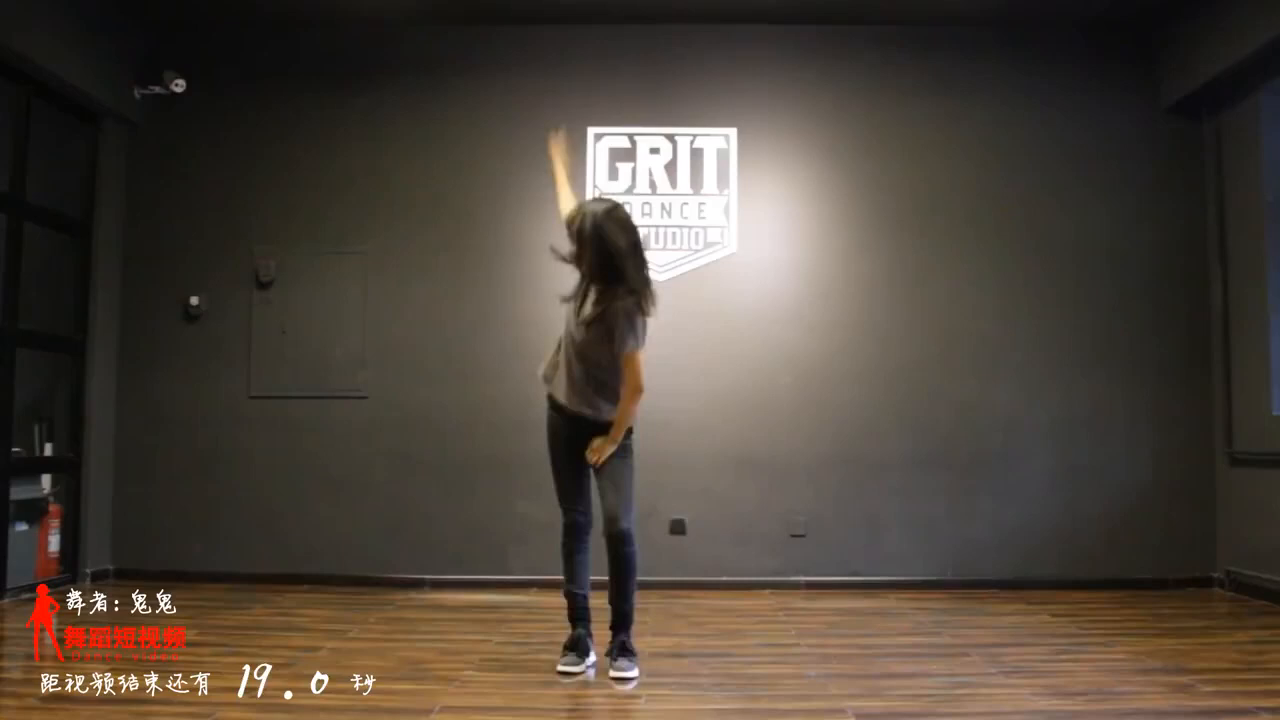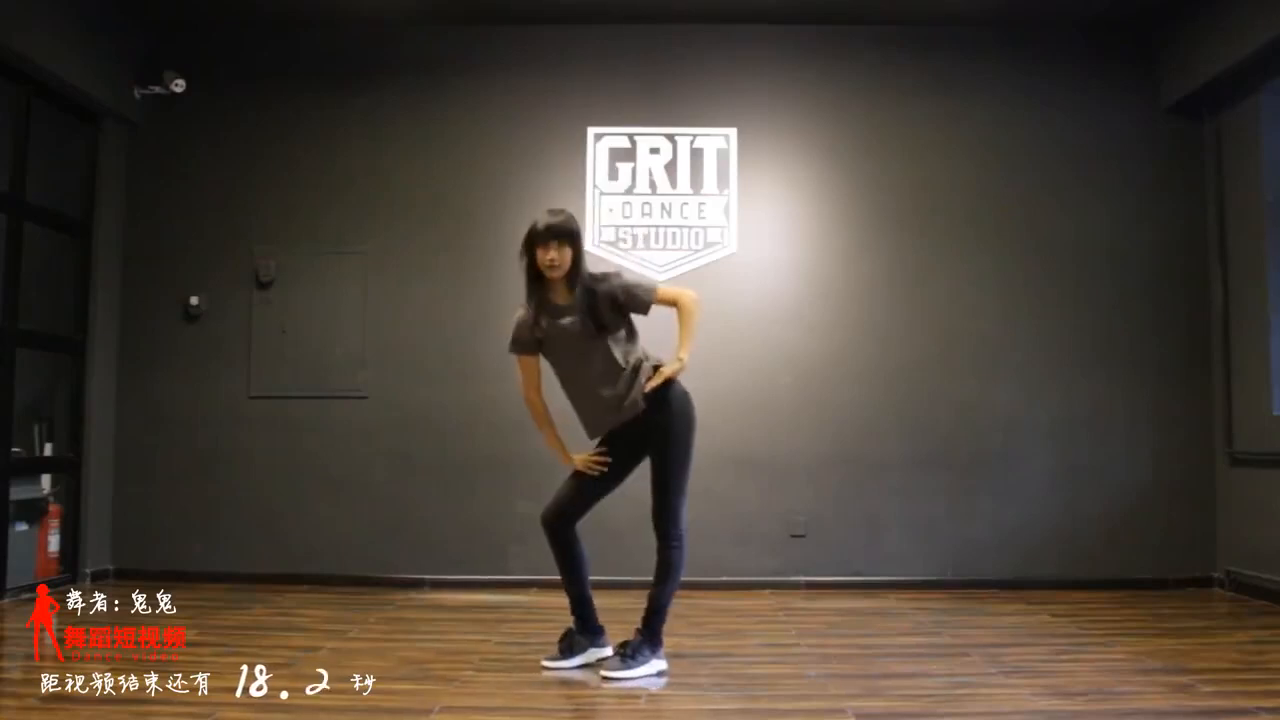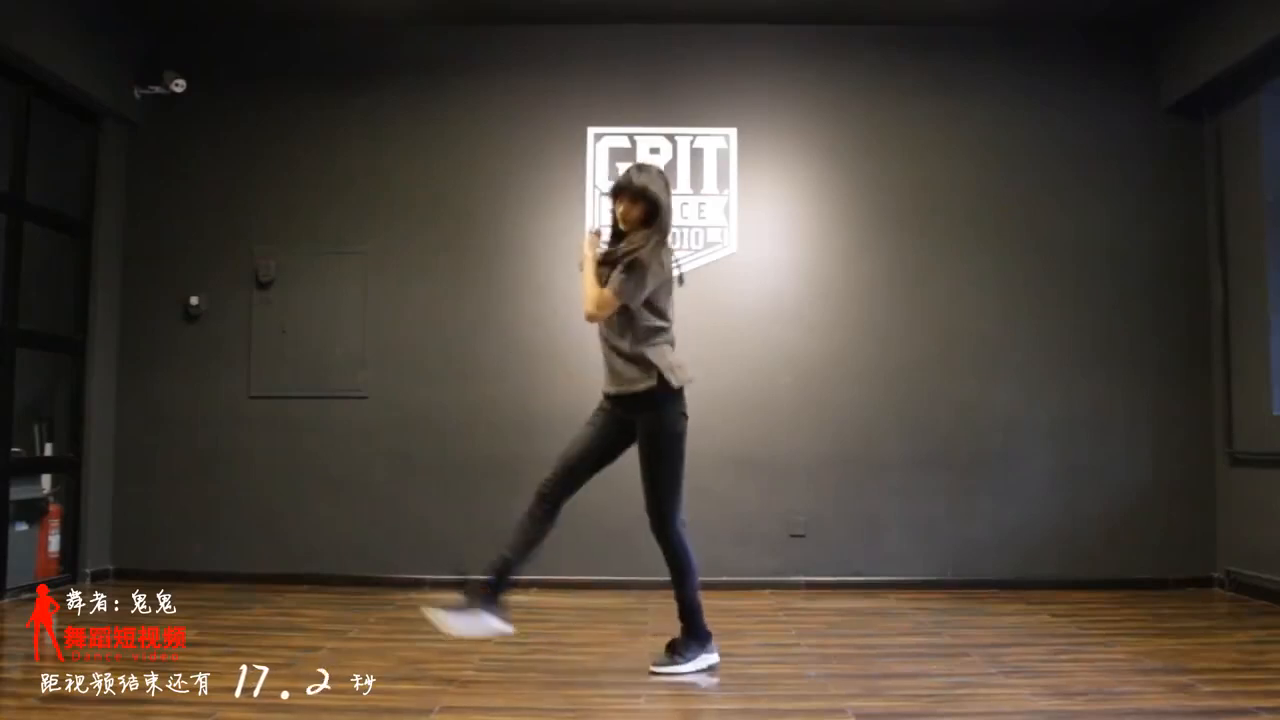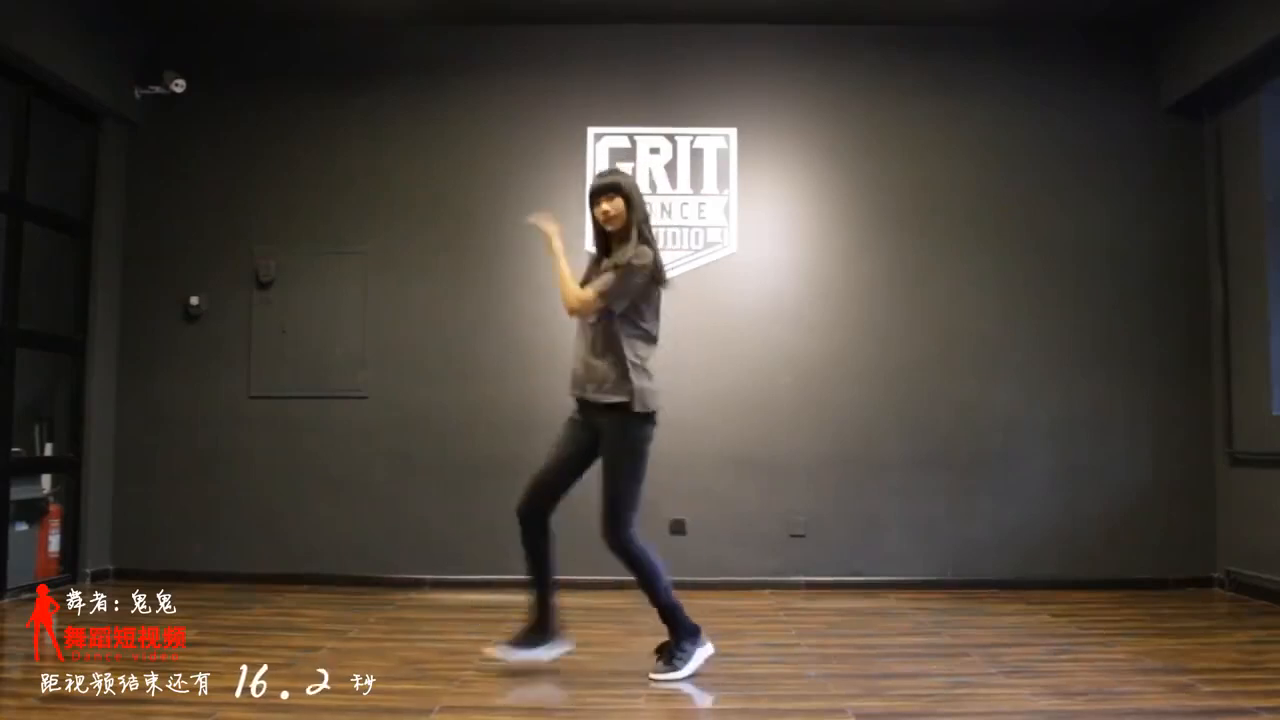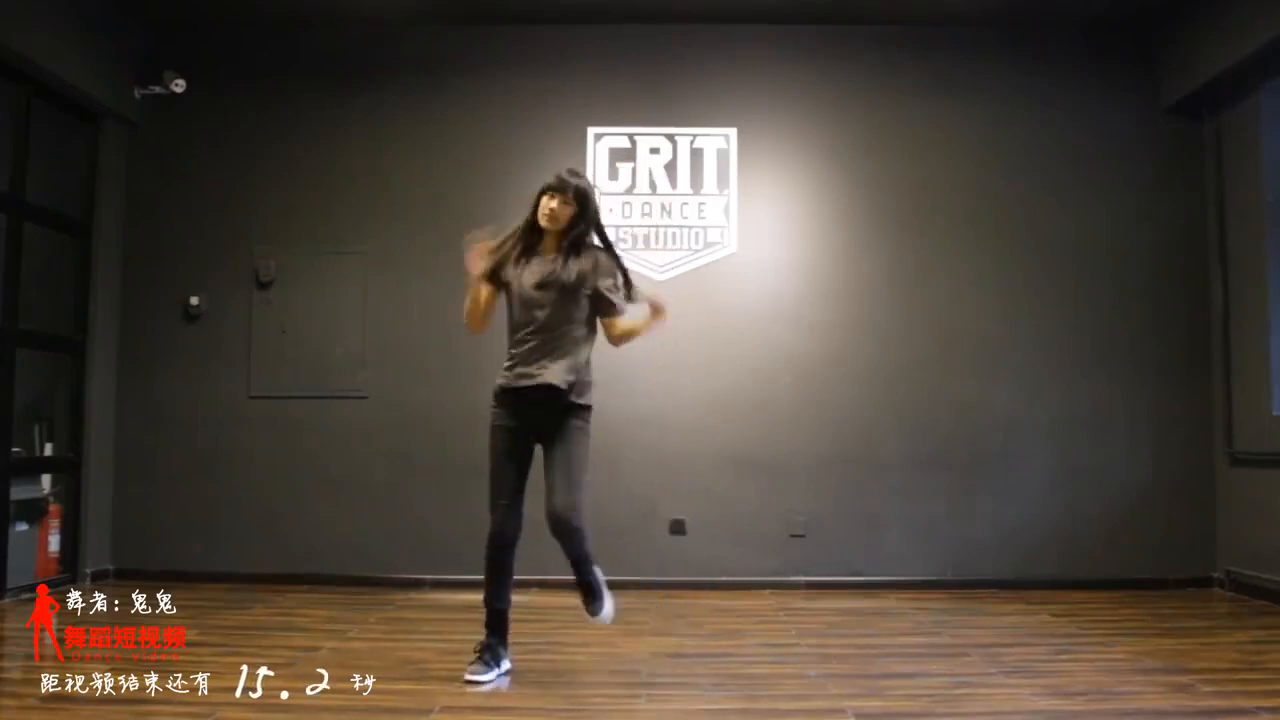
dt=1s
person 1, frame 1
left shoulder: (621, 306)
right shoulder: (596, 277)
left elbow: (635, 386)
right elbow: (569, 208)
left wrist: (613, 440)
right wrist: (558, 160)
left hip: (605, 426)
right hip: (564, 415)
left knee: (618, 528)
right knee: (575, 522)
left ankle: (622, 642)
right ankle: (580, 637)
person 1, frame 2
left shoulder: (607, 289)
right shoulder: (530, 322)
left elbow: (685, 298)
right elbow: (533, 396)
left wrist: (680, 360)
right wrist: (566, 455)
left hip: (663, 410)
right hip: (618, 432)
left knee: (668, 529)
right knee: (557, 519)
left ankle: (649, 644)
right ankle: (589, 634)
person 1, frame 3
left shoulder: (650, 255)
right shoulder: (622, 251)
left elbow: (596, 309)
left wrist: (591, 260)
left hip: (656, 398)
right hip: (620, 398)
left knee: (664, 523)
right knee: (551, 489)
left ankle: (698, 639)
right ankle: (487, 600)
person 1, frame 4
left shoulder: (637, 259)
right shoulder: (608, 258)
left elbow: (577, 304)
left wrist: (555, 243)
left hip: (626, 410)
right hip: (589, 408)
left knee: (618, 534)
right knee: (531, 508)
left ankle: (687, 638)
right ankle: (543, 629)
person 1, frame 5
left shoulder: (594, 262)
right shoulder: (511, 252)
left elbow: (618, 331)
right elbow: (475, 325)
left wrist: (648, 320)
right wrist: (476, 277)
left hip: (568, 406)
right hip: (513, 401)
left knee: (564, 515)
right knee: (503, 527)
left ankle: (586, 574)
right ankle: (495, 645)
